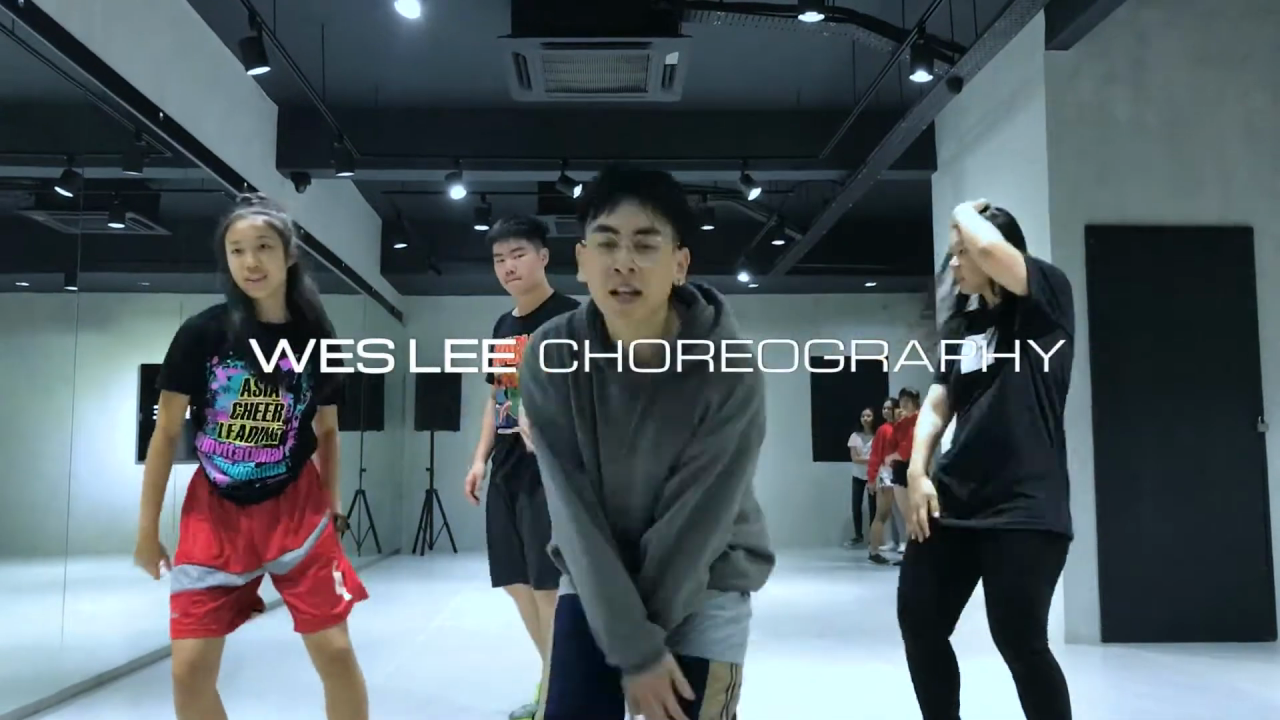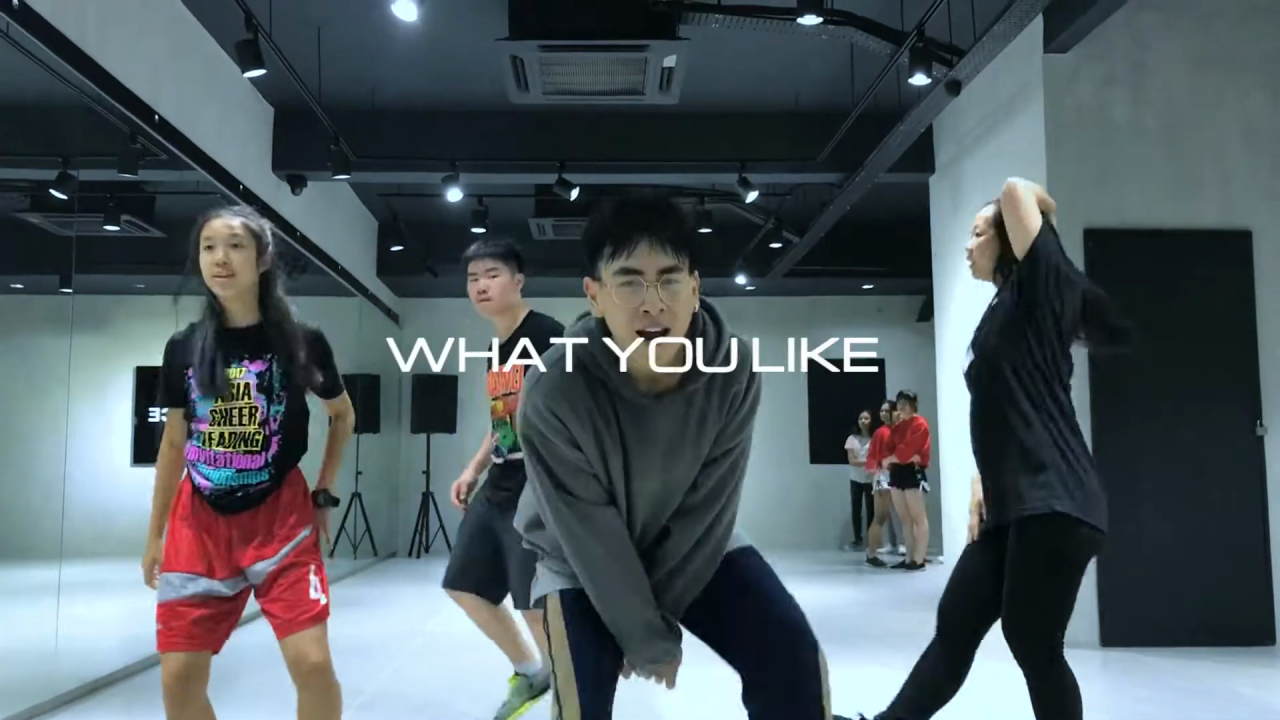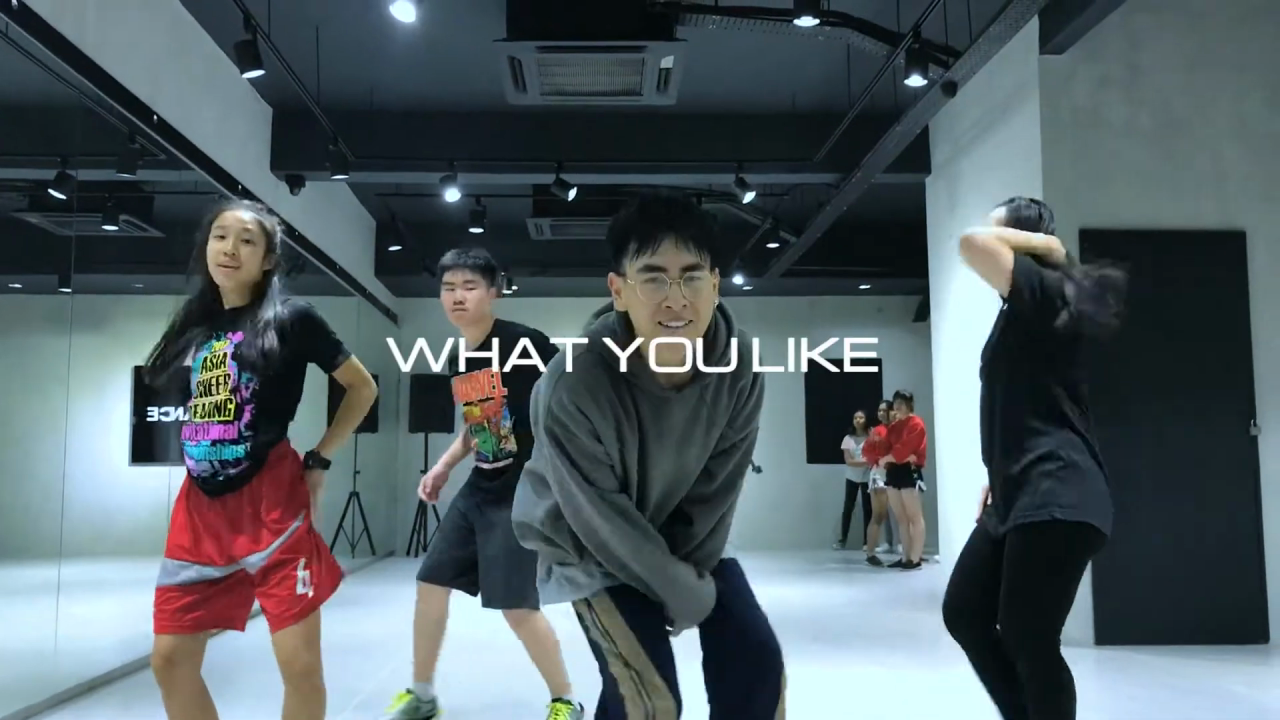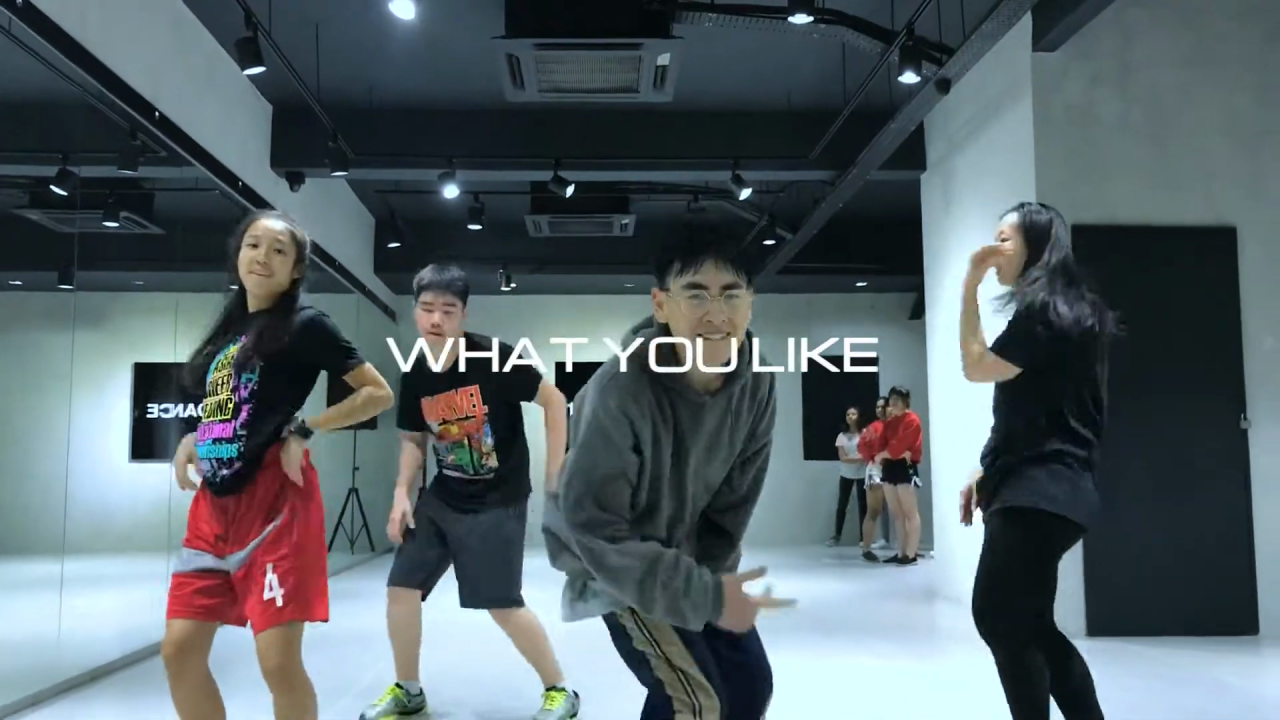
dt=0.2s
person 1, frame 1
left shoulder: (1045, 298)
right shoulder: (960, 325)
left elbow: (995, 251)
right elbow: (935, 407)
left wrist: (965, 217)
right wrist: (917, 471)
left hip: (1027, 503)
right hip: (956, 501)
left knee: (1018, 638)
right knee: (919, 622)
person 1, frame 2
left shoulder: (1034, 288)
right shoulder: (1006, 308)
left elbow: (1017, 190)
left wrist: (1038, 221)
right wrist: (984, 488)
left hip: (1053, 499)
right hip: (1012, 498)
left knee: (1030, 638)
right knee: (957, 618)
person 1, frame 3
left shoulder: (1036, 288)
right shoulder: (1030, 305)
left elbow: (972, 242)
left wrist: (1044, 243)
right wrist: (998, 476)
left hip: (1055, 498)
right hip: (1022, 496)
left knee: (1028, 639)
right knee: (963, 615)
person 1, frame 4
left shoulder: (1045, 304)
right shoulder: (1044, 310)
left elbow: (976, 368)
left wrist: (971, 284)
right wrist: (984, 472)
left hip: (1044, 490)
right hip: (1036, 488)
left knee: (999, 618)
right knee: (1025, 624)
person 2, frame 1
left shoulder: (727, 376)
right shoulder: (553, 358)
left elbow: (691, 529)
right elbow: (577, 507)
left wrist: (649, 637)
right wrist: (633, 644)
left hip: (705, 580)
right hip: (596, 572)
person 2, frame 2
left shoulder: (732, 375)
right shoulder: (554, 395)
left elbow: (706, 512)
right elbow: (592, 536)
left wrist: (653, 638)
right wrist: (650, 638)
left hip: (692, 545)
right hip: (584, 558)
left knee: (790, 653)
person 2, frame 3
left shoulder: (739, 374)
right shoulder: (574, 386)
left elbow: (711, 499)
right elbow: (604, 519)
left wrist: (680, 596)
right wrist: (686, 596)
left hip: (678, 538)
right hip: (590, 547)
left knee: (754, 663)
person 2, frame 4
left shoulder: (754, 387)
right shoulder: (619, 393)
left elbow: (732, 509)
right elbow: (592, 532)
left wrist: (709, 592)
right wrist: (704, 591)
left hip: (684, 553)
right hip: (615, 565)
left knee: (748, 679)
person 3, frame 1
left shoulder: (318, 340)
right shoulder: (200, 333)
right elbow: (166, 432)
left wrist: (333, 510)
right wrist: (148, 529)
left hip: (296, 505)
right hip: (216, 511)
left knee: (336, 656)
right knee: (190, 670)
person 3, frame 2
left shoulder: (300, 342)
right shoulder: (185, 346)
left elbow: (343, 415)
right elbow: (172, 443)
left wrist: (323, 496)
right wrist: (154, 538)
left hip: (280, 514)
right hip: (200, 518)
left knee: (313, 667)
right knee: (180, 678)
person 3, frame 3
left shoulder: (291, 319)
right shoulder: (196, 329)
left elbow: (362, 388)
left wrist: (319, 459)
left hip: (271, 494)
right hip: (200, 501)
left knee: (301, 662)
right knee: (169, 659)
person 3, frame 4
left shoulder: (306, 326)
right shoulder: (227, 333)
left elbow: (379, 392)
left wrist: (303, 432)
right wrist: (192, 442)
left hip: (275, 495)
right hip: (217, 499)
left knee: (279, 660)
right knee: (179, 650)
person 4, frame 1
left shoulder: (569, 315)
right shoulder: (501, 326)
right wrist: (479, 459)
right hip: (507, 471)
left knee: (546, 584)
right knee: (515, 583)
person 4, frame 2
left shoulder: (547, 335)
right shoulder: (495, 348)
right wrist: (473, 471)
right hip: (497, 490)
left knee: (533, 602)
right knee: (461, 586)
right ankle: (530, 671)
person 4, frame 3
left shoulder: (520, 342)
right shoulder: (460, 360)
right wrist: (443, 464)
left hip: (522, 493)
right hip: (478, 490)
left knee: (517, 605)
right knee: (430, 583)
person 4, frame 4
left shoulder: (495, 355)
right shoulder: (414, 375)
left elbow: (553, 401)
right elbow: (412, 439)
left wrist: (555, 466)
right wrist: (401, 493)
left hip: (496, 501)
right hip: (442, 499)
left knee: (502, 605)
right knee: (401, 588)
